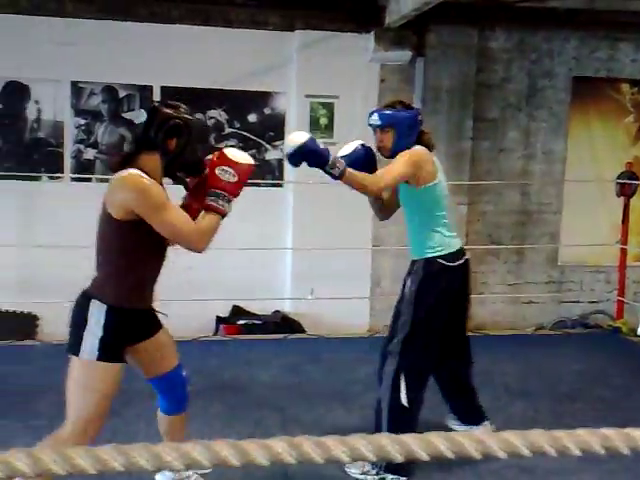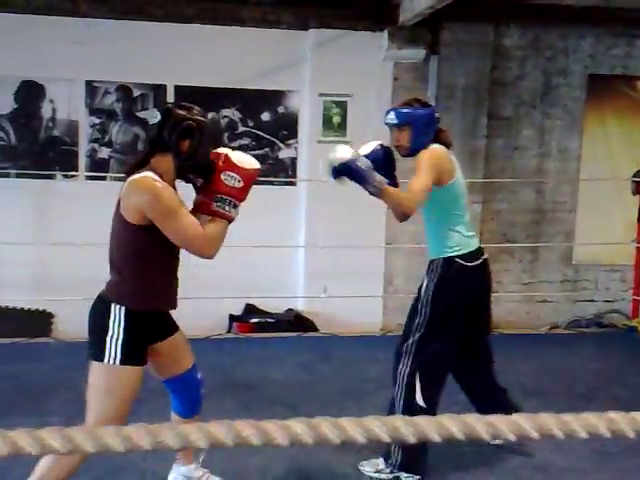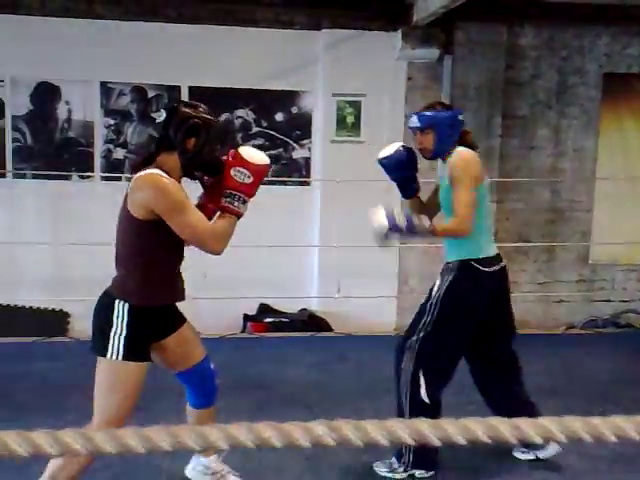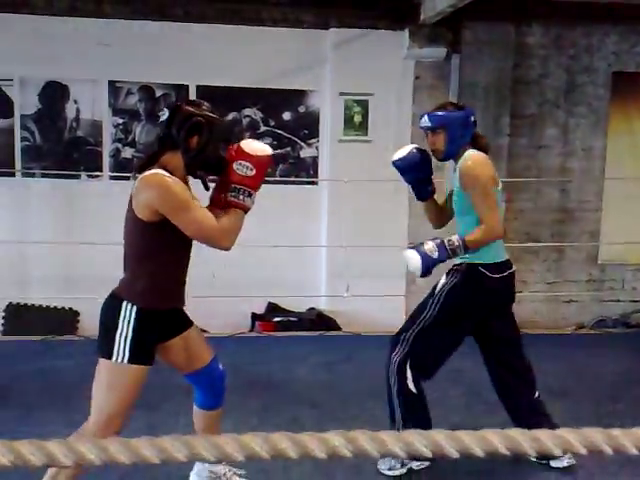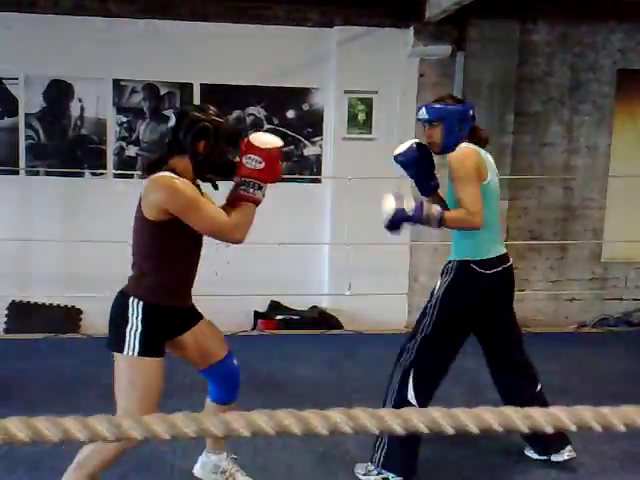
dt=0.1s
person 1, frame 1
left shoulder: (415, 157)
right shoulder: (415, 160)
left elbow: (375, 185)
right elbow: (385, 210)
left wrist: (322, 159)
right wrist: (359, 172)
left hip: (433, 269)
right hip: (451, 265)
left knee: (401, 358)
right knee: (449, 349)
right ankle: (472, 418)
person 1, frame 2
left shoulder: (432, 157)
right shoulder: (433, 159)
left elbow: (408, 205)
right elbow: (402, 214)
left wrist: (364, 176)
right wrist: (384, 178)
left hip: (452, 268)
right hip: (470, 264)
left knee: (417, 357)
right knee: (471, 350)
right ankle: (504, 420)
person 1, frame 3
left shoulder: (461, 160)
right shoulder: (451, 164)
left elbow: (461, 225)
right elbow: (427, 215)
left wrist: (405, 224)
right wrist: (406, 181)
left hip: (468, 273)
right hip: (488, 271)
left knee: (415, 357)
right knee: (494, 358)
right ankle: (536, 438)
person 1, frame 4
left shoulder: (473, 164)
right shoulder: (465, 166)
left elbow: (493, 229)
right elbow: (441, 218)
left wrist: (442, 249)
right wrist: (420, 184)
left hip: (474, 277)
right hip: (495, 275)
left knee: (405, 354)
right knee: (509, 363)
person 1, frame 5
left shoulder: (463, 156)
right shoulder: (477, 155)
left elbow: (473, 219)
right elbow: (444, 209)
left wrist: (418, 212)
right wrist: (422, 178)
left hip: (471, 273)
right hip: (498, 270)
left knee: (418, 361)
right knee: (509, 358)
right ankle: (551, 442)
person 2, frame 1
left shoulder: (146, 183)
right shoulder: (134, 185)
left elbow: (178, 230)
right elbow: (196, 240)
left wrist: (198, 193)
right wrist: (222, 194)
left hip: (135, 311)
right hip: (104, 314)
left knee: (176, 387)
right knee: (80, 430)
person 2, frame 2
left shoulder: (160, 185)
right shoulder: (147, 187)
left elbow: (187, 234)
right elbow: (205, 246)
left wrist: (207, 198)
right wrist: (227, 200)
left hip: (151, 314)
right hip: (121, 317)
left knee: (190, 388)
person 2, frame 3
left shoulder: (166, 182)
right shoulder: (154, 184)
left elbow: (194, 230)
right elbow: (214, 242)
left wrist: (216, 193)
right wrist: (240, 194)
left hip: (158, 309)
right hip: (126, 313)
left knee: (204, 379)
right knee: (106, 427)
person 2, frame 4
left shoulder: (172, 182)
right shoulder: (158, 184)
left elbow: (202, 226)
right elbow: (221, 237)
left wrist: (224, 191)
right wrist: (244, 187)
left hip: (164, 311)
right hip: (133, 314)
left knee: (213, 381)
right knee: (102, 428)
person 2, frame 5
left shoulder: (181, 184)
right shoulder: (168, 187)
left elbow: (221, 223)
right elbow: (233, 233)
left wrist: (241, 189)
right wrist: (255, 180)
left hip: (175, 307)
right hip: (143, 311)
left knee: (227, 374)
